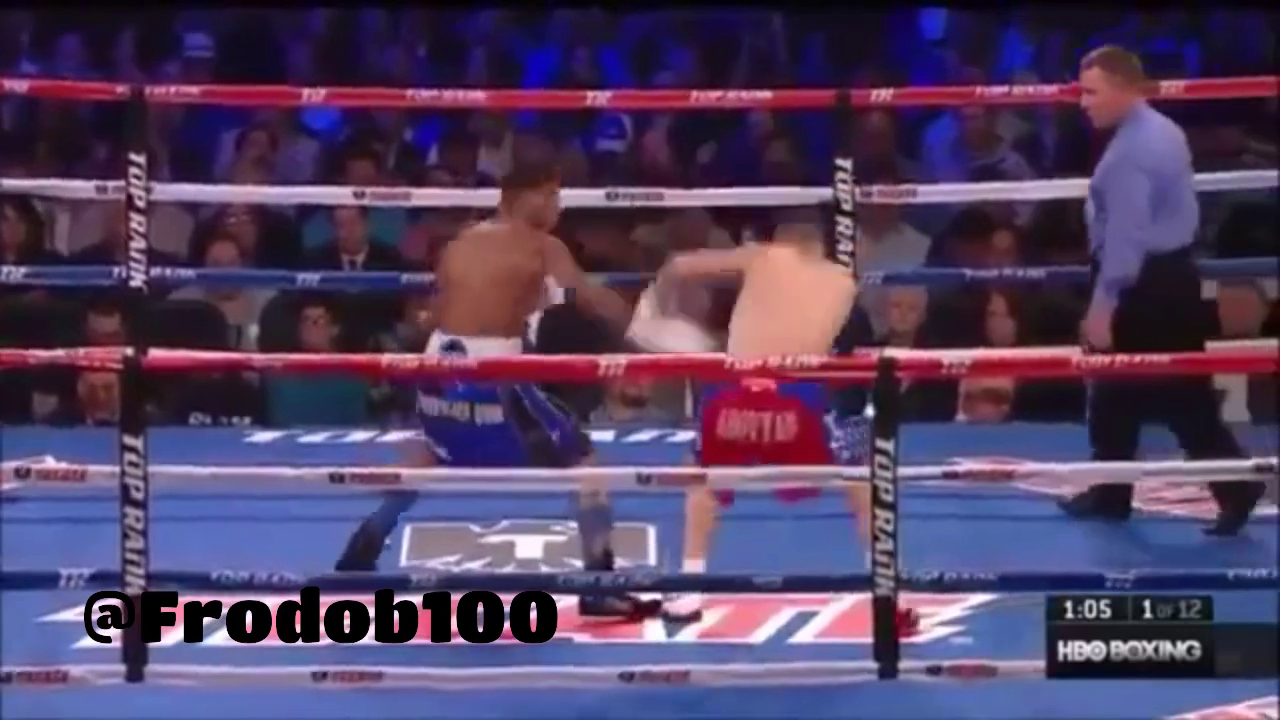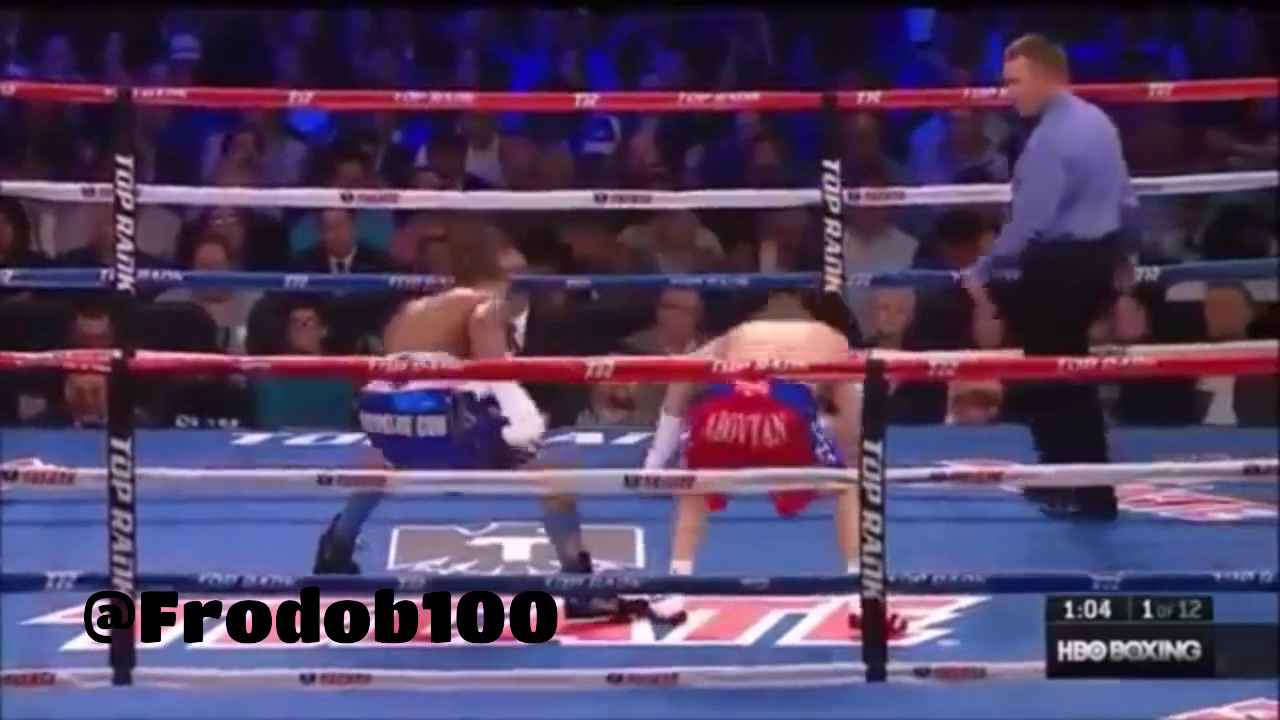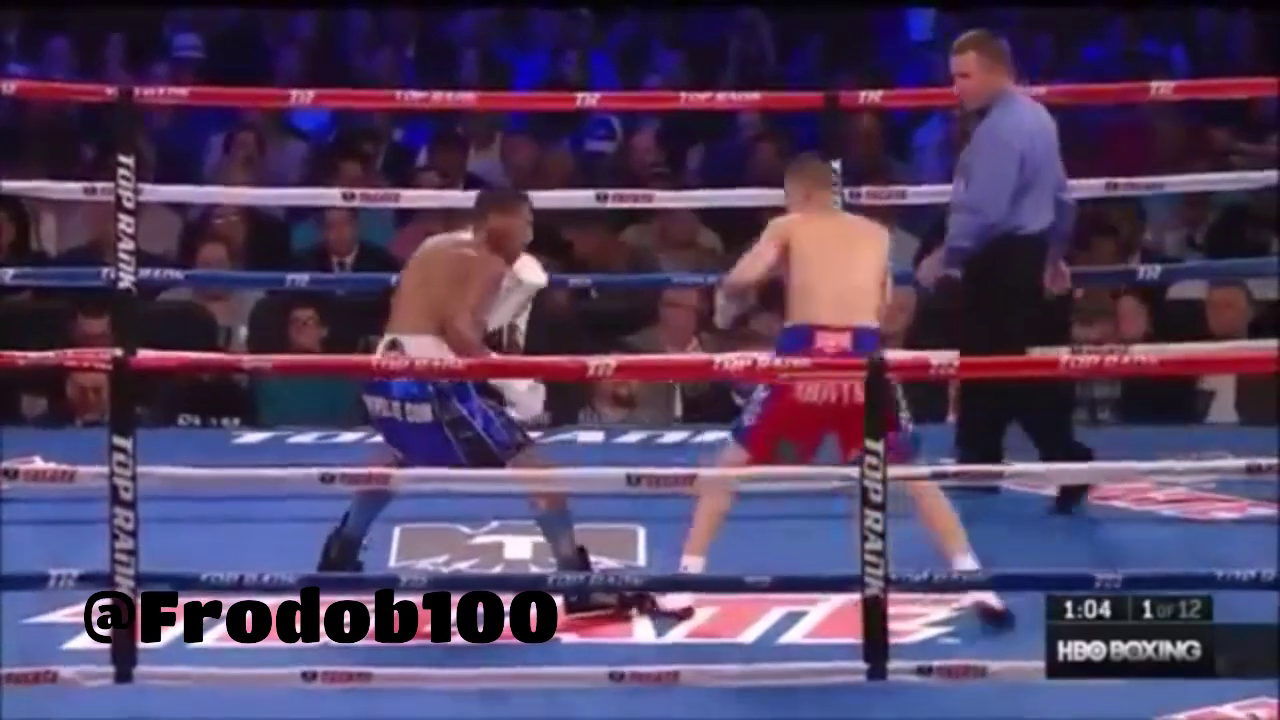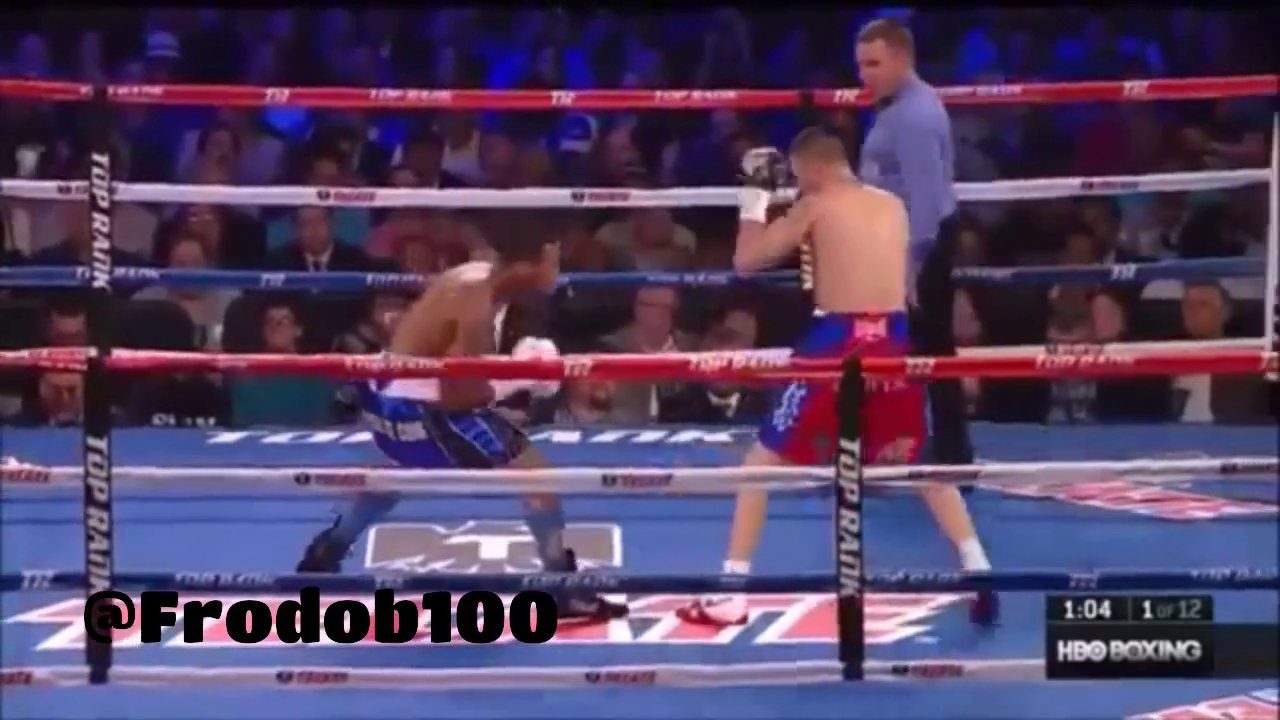
dt=0.3s
person 1, frame 1
left shoulder: (1131, 149)
right shoulder: (1164, 132)
left elbow: (1124, 233)
left wrist: (1102, 302)
right wrist: (1109, 289)
left hip: (1143, 280)
right hip: (1174, 273)
left knee: (1115, 388)
right knee: (1186, 391)
left ankle: (1111, 493)
right ankle: (1232, 487)
person 1, frame 2
left shoulder: (1052, 138)
right shoulder: (1096, 121)
left elbow: (1028, 220)
right elbow: (1124, 196)
left wrist: (983, 269)
right wrist: (1117, 255)
left hip: (1062, 265)
right hip: (1097, 254)
left knee: (1061, 376)
left ankle: (1094, 492)
right ankle: (1062, 472)
person 1, frame 3
left shoulder: (1003, 129)
right shoulder: (1031, 116)
left elbow: (981, 210)
right elbow: (1058, 193)
left wrist: (942, 258)
right wrist: (1054, 253)
left hip: (1001, 262)
right hip: (1026, 252)
right knee: (983, 361)
left ankle: (1068, 462)
right ankle: (978, 462)
person 1, frame 4
left shoulder: (914, 115)
right shoulder: (901, 106)
left elbow: (923, 198)
left wrist: (910, 263)
left hip: (917, 244)
right hip: (913, 242)
left knee: (910, 351)
right knee: (930, 351)
right ankle: (950, 452)
person 2, frame 1
left shoulder: (762, 257)
right shoulder: (843, 281)
left elbow: (682, 267)
left wrist: (657, 294)
left hip: (728, 398)
right hip: (794, 399)
right knee: (863, 478)
left ankle: (690, 589)
person 2, frame 2
left shoulder: (745, 330)
right shoulder: (831, 337)
left elbow: (685, 377)
right elbow: (852, 428)
left wrist: (661, 449)
right wrist: (824, 426)
left hip: (721, 411)
right hip: (786, 415)
right knee: (849, 488)
left ankle: (674, 592)
person 2, frame 3
left shoulder: (788, 227)
right shoulder: (878, 235)
left elbow: (738, 284)
left wrist: (724, 307)
left hip: (806, 360)
right hip: (862, 360)
left knee: (733, 462)
right knee: (914, 478)
right ankle: (977, 586)
person 2, frame 4
left shoulder: (815, 205)
right shoulder: (893, 206)
left elbow: (747, 260)
left wrist: (755, 194)
left hip: (835, 348)
right hip: (891, 347)
left knee: (762, 462)
left ankle: (731, 591)
right ankle: (976, 572)
person 3, frame 1
left shoulder: (459, 245)
right shoulder: (538, 247)
right elbow: (589, 294)
left hip: (438, 381)
right hip: (490, 388)
left knee: (432, 458)
right knee: (586, 466)
left ankle: (362, 550)
person 3, frame 2
left shoulder: (413, 311)
right shoulder: (486, 304)
right elbow: (482, 328)
right wrist: (516, 402)
left hip: (377, 404)
right hip: (433, 405)
left knee: (392, 461)
left ankle: (335, 552)
right ankle: (583, 591)
person 3, frame 3
left shoulder: (434, 247)
right shoulder: (486, 263)
right elbow: (460, 329)
left wrist: (516, 288)
right wrist: (512, 381)
left hip: (385, 381)
right hip: (428, 386)
left knee: (403, 459)
right knee: (531, 468)
left ankle: (341, 550)
person 3, frame 4
left shoulder: (476, 276)
right shoulder: (478, 308)
right elbow: (456, 395)
left wrist: (519, 360)
right wrist: (522, 374)
left hip: (384, 392)
right hip: (418, 405)
left knee: (408, 470)
right knee: (529, 468)
left ankle: (325, 552)
right ankle: (565, 591)
